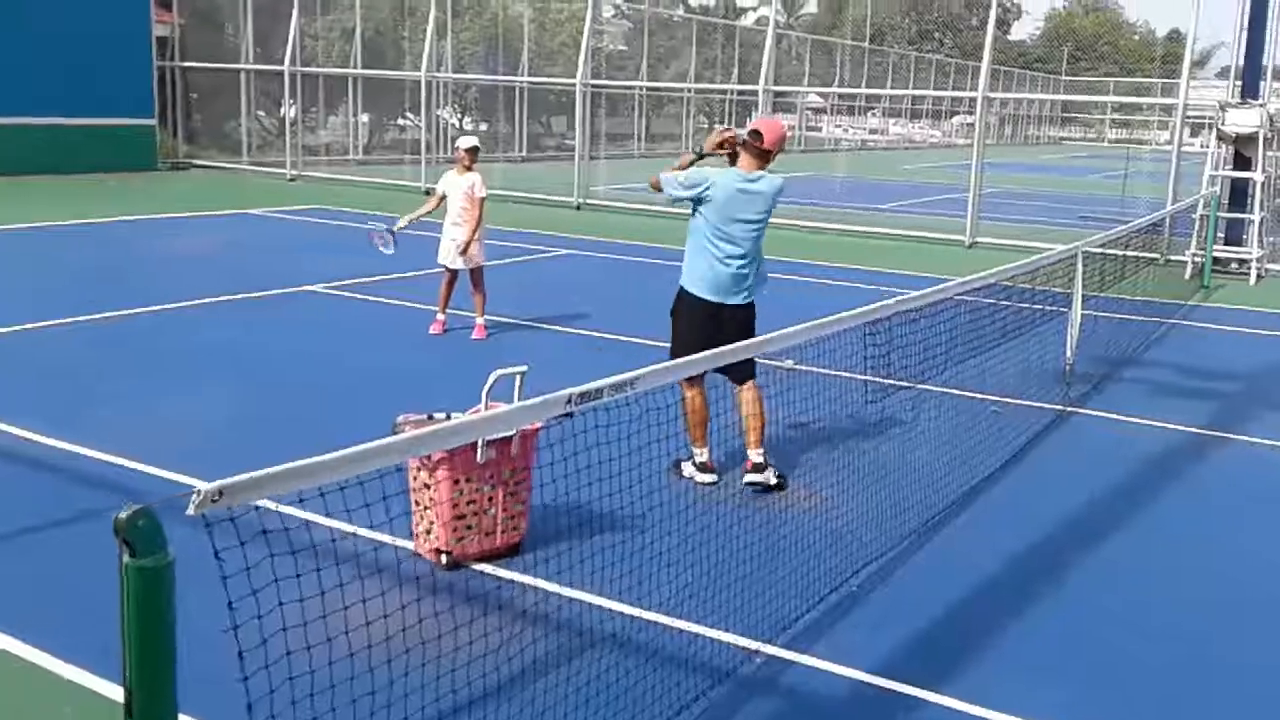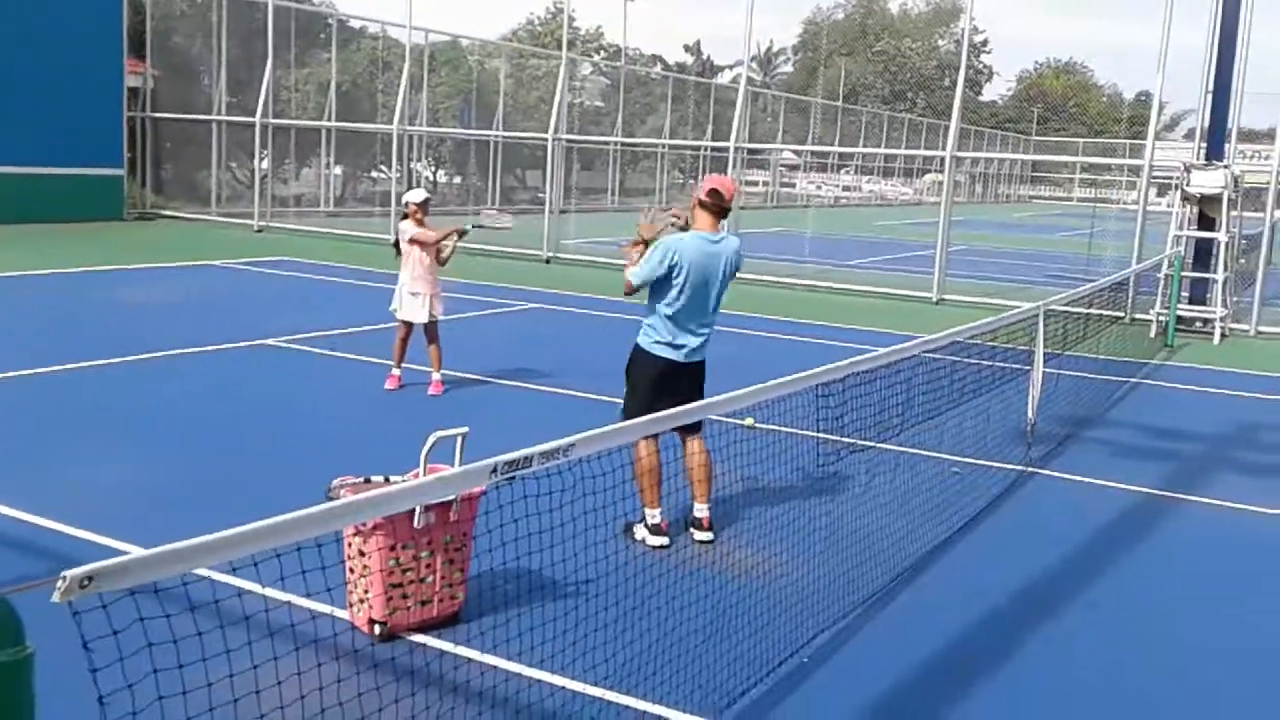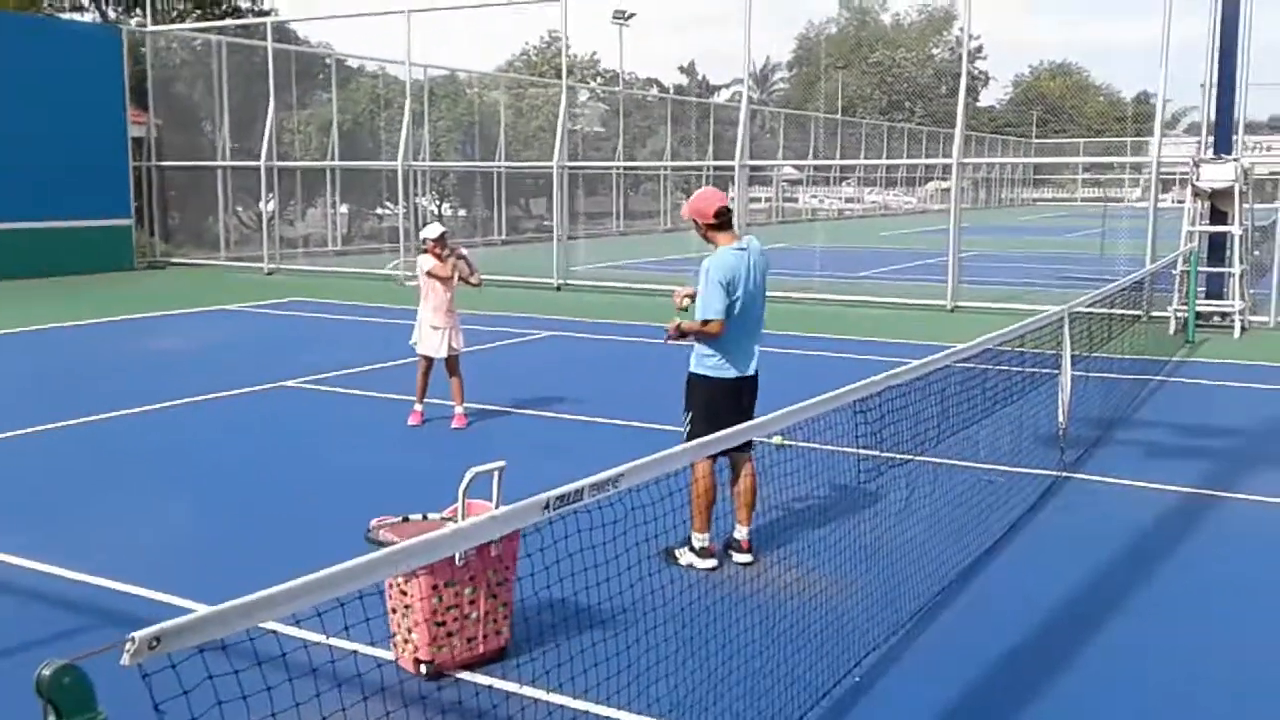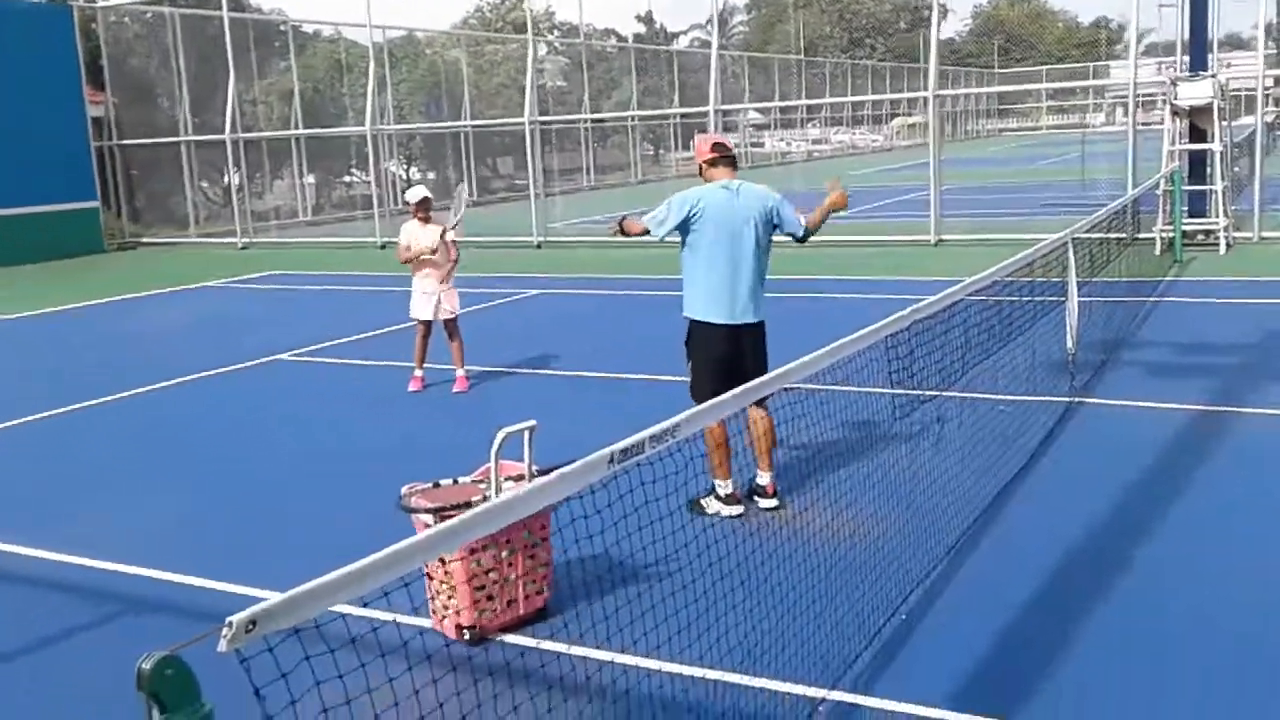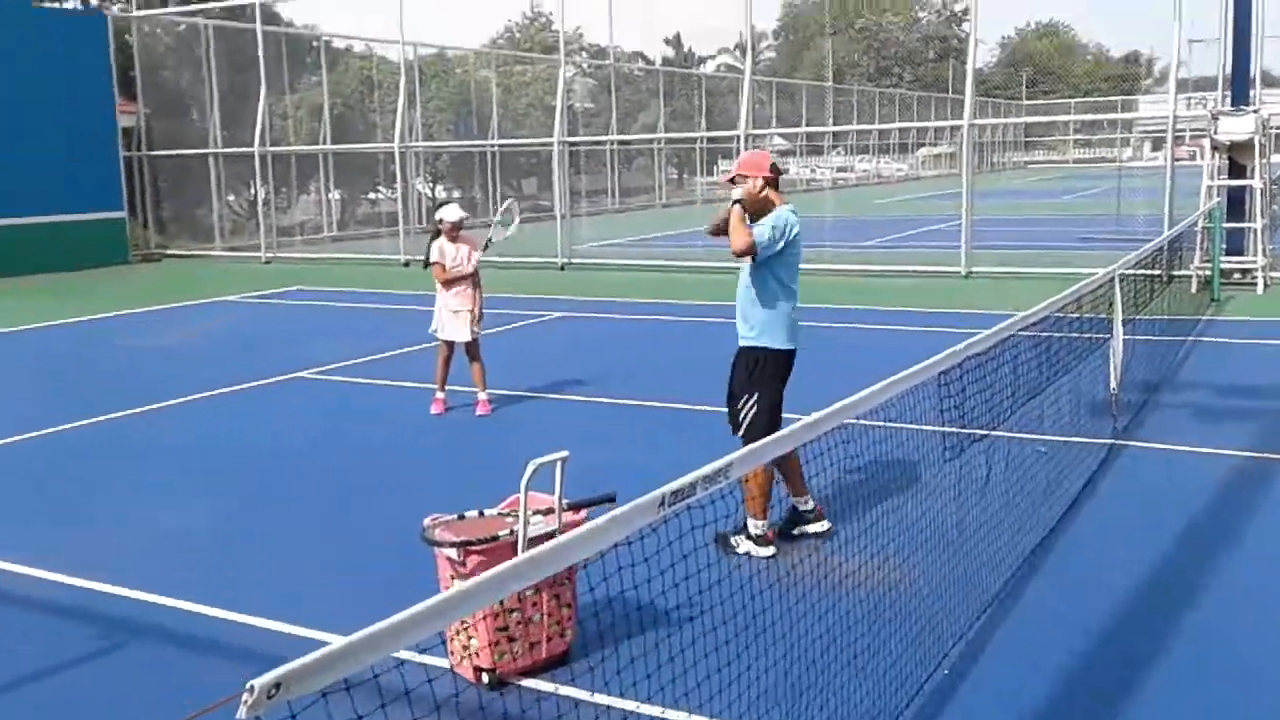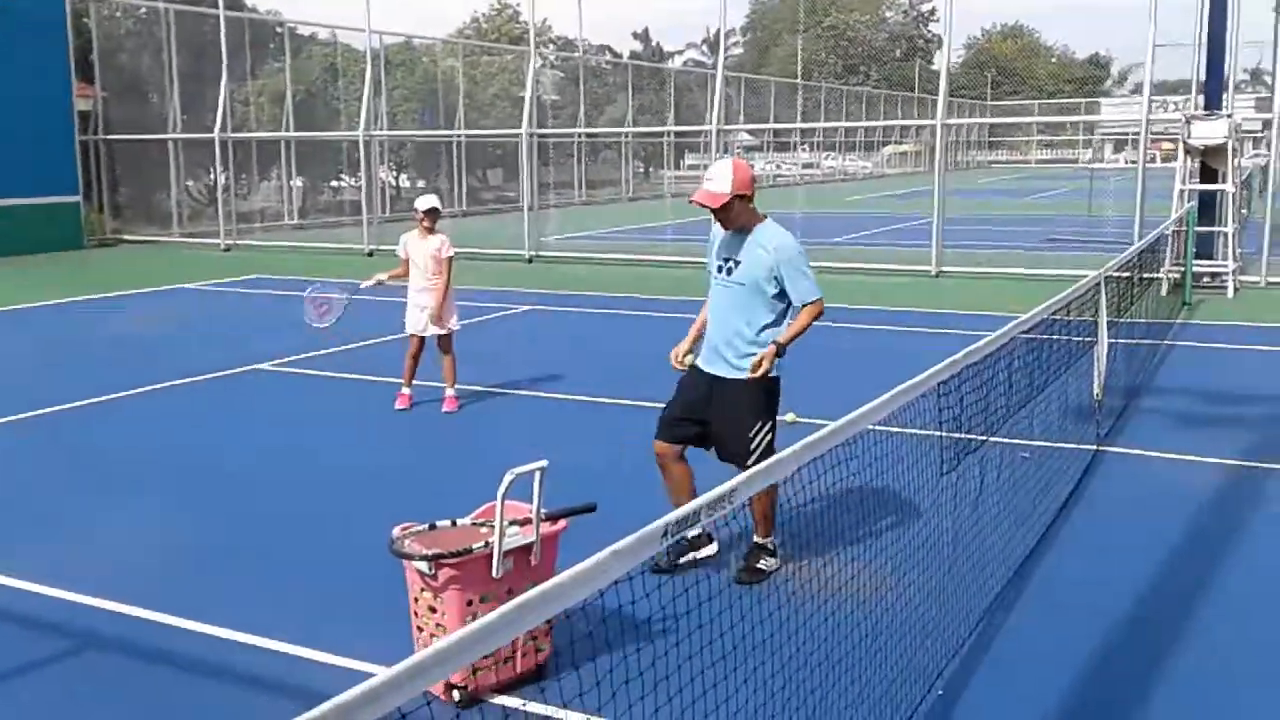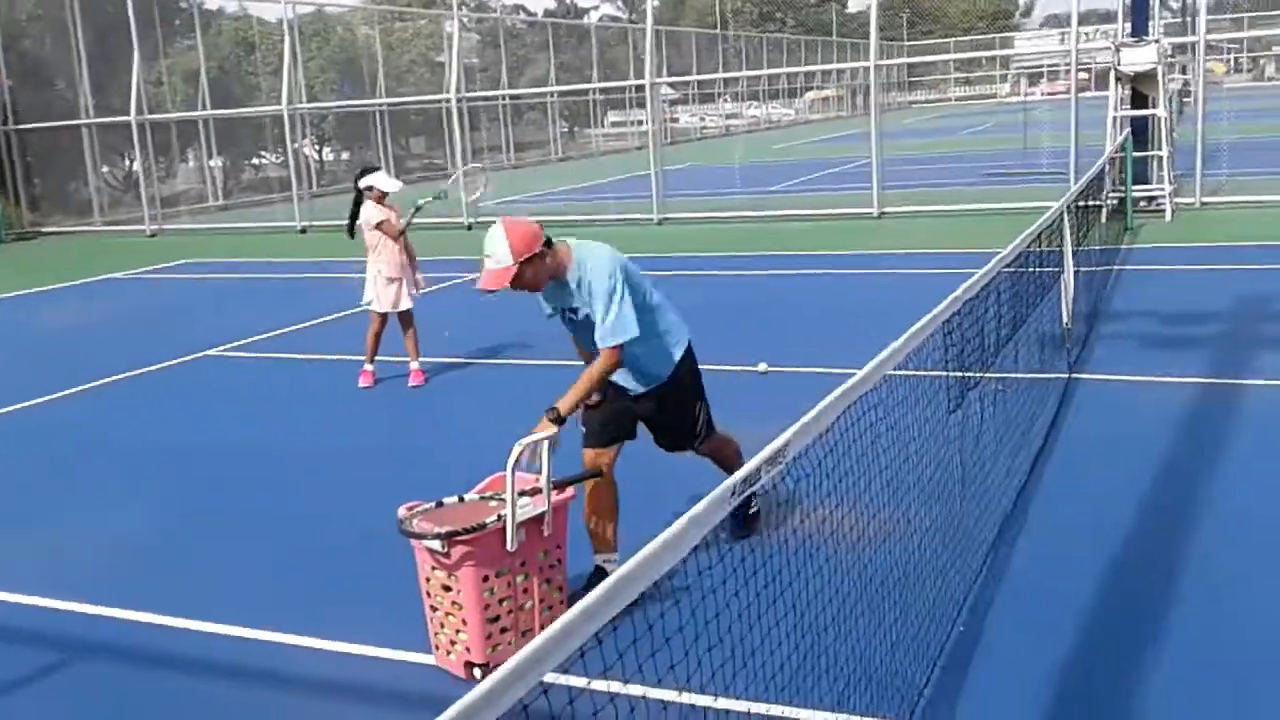
dt=0.7s
person 1, frame 1
left shoulder: (708, 179)
right shoulder: (773, 186)
left elbow: (657, 182)
left wrist: (701, 152)
right wrist: (732, 156)
left hip: (697, 293)
right hip: (740, 298)
left knee: (691, 379)
right knee: (745, 380)
left ankle: (701, 461)
right ankle: (756, 463)
person 1, frame 2
left shoulder: (672, 245)
right shoulder: (734, 248)
left elbow: (630, 287)
left wrist: (642, 242)
left hip: (655, 353)
right hip: (695, 355)
left knee: (645, 436)
right knee: (692, 434)
left ankle: (653, 523)
right ankle: (702, 517)
person 1, frame 3
left shoulder: (715, 265)
right shoulder: (755, 250)
left elbow: (714, 327)
left wrist: (682, 328)
right wrist: (696, 294)
left hip: (712, 376)
right hip: (746, 373)
left knee: (701, 457)
right knee: (742, 456)
left ankle: (700, 546)
right ankle: (742, 540)
person 1, frame 4
left shoulder: (692, 199)
right shoulder: (766, 197)
left elbow: (639, 227)
right elbow: (803, 230)
left wrist: (622, 224)
right wrist: (830, 205)
left hip: (708, 320)
right hip: (750, 318)
right knee: (756, 402)
left ankle: (724, 494)
right ankle: (766, 485)
person 1, frame 5
left shoulder: (779, 220)
right shoulder: (774, 217)
left elbow: (740, 247)
right elbow: (716, 229)
left wrist: (737, 204)
right wrist: (736, 208)
left hip: (764, 344)
right hip: (768, 341)
left knee: (753, 439)
right knee: (765, 433)
left ankle: (757, 533)
right ankle: (805, 509)
person 1, frame 6
left shoulder: (780, 245)
right shoulder: (719, 235)
left elbow: (813, 306)
left wrist: (777, 347)
right wrist: (691, 339)
left hip: (752, 377)
right hip: (707, 368)
left knee: (753, 468)
right knee: (666, 447)
left ankle: (763, 547)
right ankle: (694, 535)
person 1, frame 7
left shoulder: (599, 270)
right shoulder: (543, 274)
left elbow: (611, 355)
left wrist: (556, 414)
right wrist: (588, 384)
left hip: (664, 366)
right hip: (612, 377)
left knee: (704, 443)
right knee: (594, 463)
left ankle: (748, 492)
right ankle: (608, 568)
person 2, frame 1
left shoulder: (476, 178)
right shoulder: (448, 176)
left elbow: (478, 214)
right elbow: (434, 202)
left wrist: (469, 239)
right wrist: (411, 217)
left hip: (470, 237)
right hip: (450, 235)
left knee: (477, 280)
right knee: (448, 278)
left ankle: (480, 322)
right ankle: (440, 318)
person 2, frame 2
left shoulder: (431, 230)
right shoulder: (404, 227)
left elbow: (439, 261)
right elbow: (431, 240)
left wrist: (455, 238)
right wrist: (453, 230)
left hip: (430, 289)
right hip: (410, 288)
left knee: (432, 334)
right knee: (403, 332)
left ankle: (436, 378)
right ankle: (395, 373)
person 2, frame 3
left shoulder: (453, 264)
right shoulder: (423, 260)
left elbow: (476, 281)
right elbow: (446, 273)
left wrist: (464, 258)
right wrist: (453, 256)
left hip: (449, 322)
right hip: (429, 322)
left knee: (453, 368)
right knee: (424, 367)
left ankle: (459, 411)
right ankle: (417, 409)
person 2, frame 4
left shoulder: (442, 225)
right shoulder: (407, 228)
left elbow: (454, 254)
right elbow: (402, 258)
left wrist: (449, 267)
right wrist: (423, 250)
left hip: (445, 285)
right hip: (423, 287)
left knee: (452, 330)
right knee: (422, 331)
left ankle: (460, 374)
right ankle: (418, 374)
person 2, frame 5
left shoulder: (469, 243)
right shoulder: (438, 246)
left elbow: (475, 277)
right elbow: (441, 278)
left wrist: (478, 304)
right wrist: (466, 271)
left hip: (469, 306)
right hip: (448, 307)
left knee: (474, 353)
right knee: (445, 353)
left ankle: (483, 397)
right ankle: (440, 397)
person 2, frame 6
left shoulder: (442, 241)
right shoulder: (407, 239)
left elbow: (445, 276)
right elbow: (405, 270)
left wrist: (439, 304)
right wrist: (385, 275)
left hip: (439, 301)
right hip: (417, 302)
left knee: (446, 348)
right knee: (414, 350)
left ankle: (450, 394)
right ankle: (405, 391)
person 2, frame 7
left shoulder: (390, 209)
right shoulder: (369, 210)
left elbow: (404, 241)
right elbow: (396, 234)
left wrist: (415, 270)
left hip: (401, 273)
right hip: (381, 275)
left knee: (408, 321)
right knee: (377, 324)
left ankle: (415, 367)
right ankle: (368, 368)
